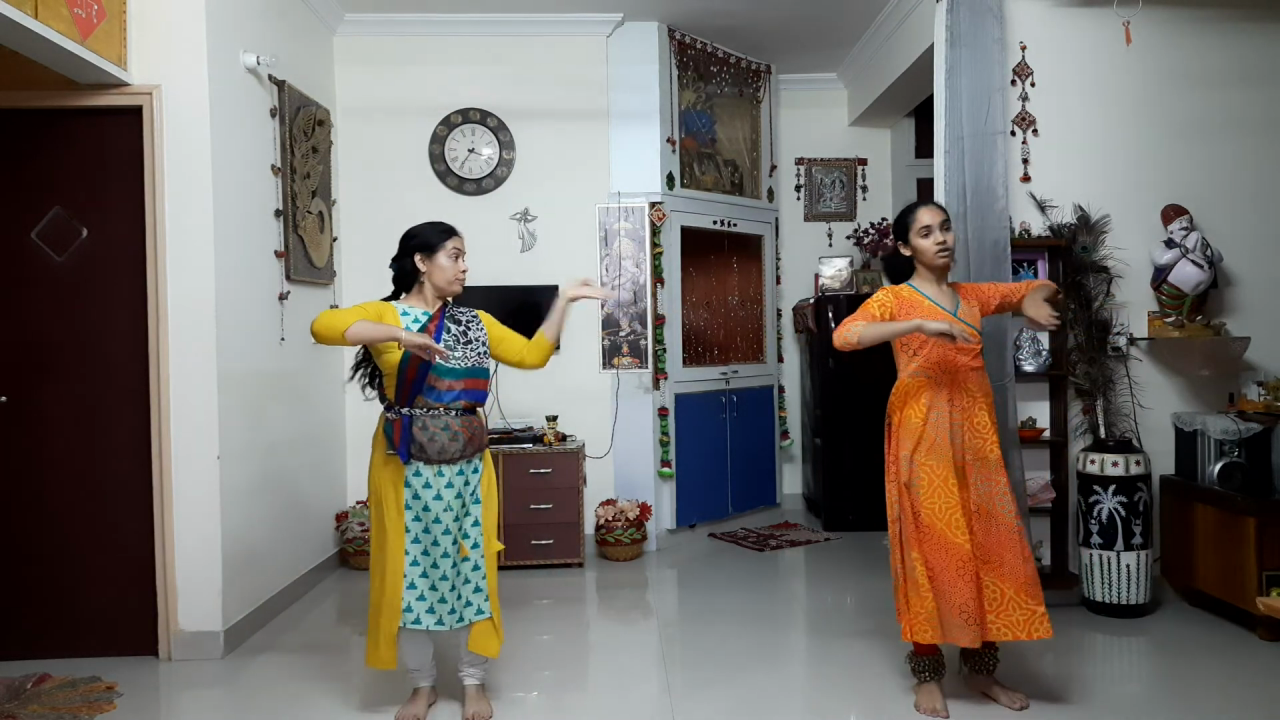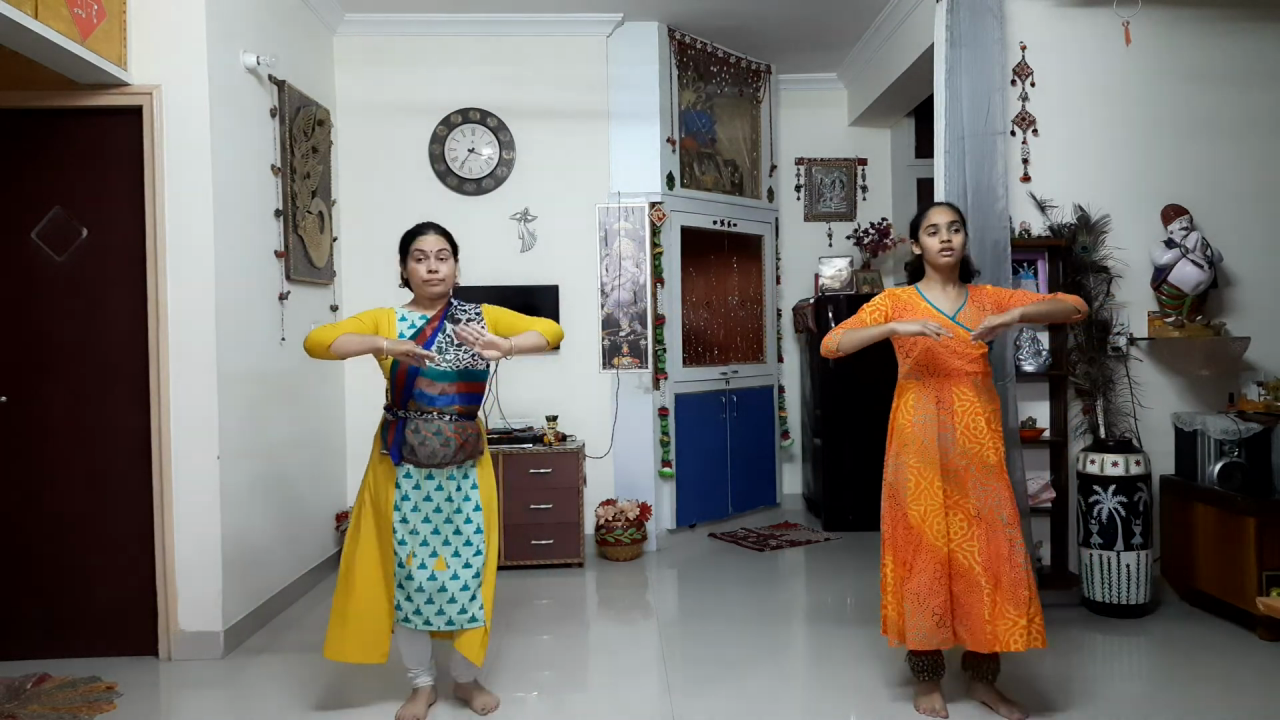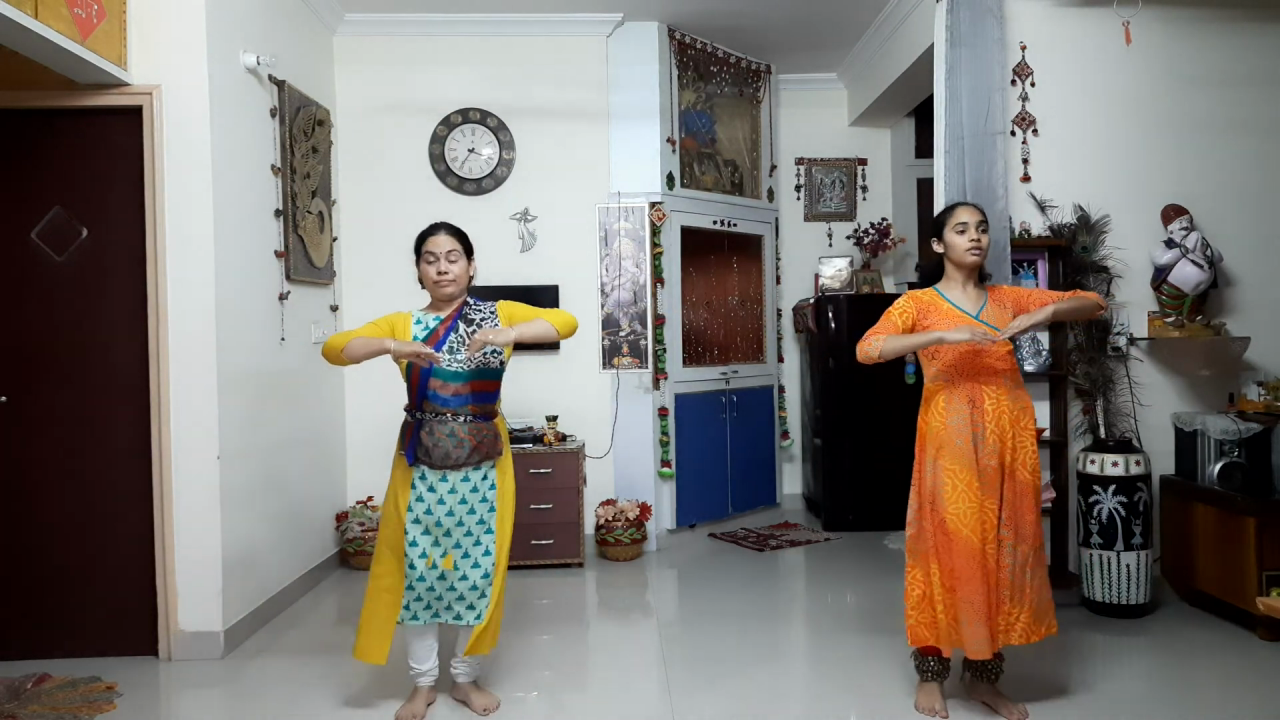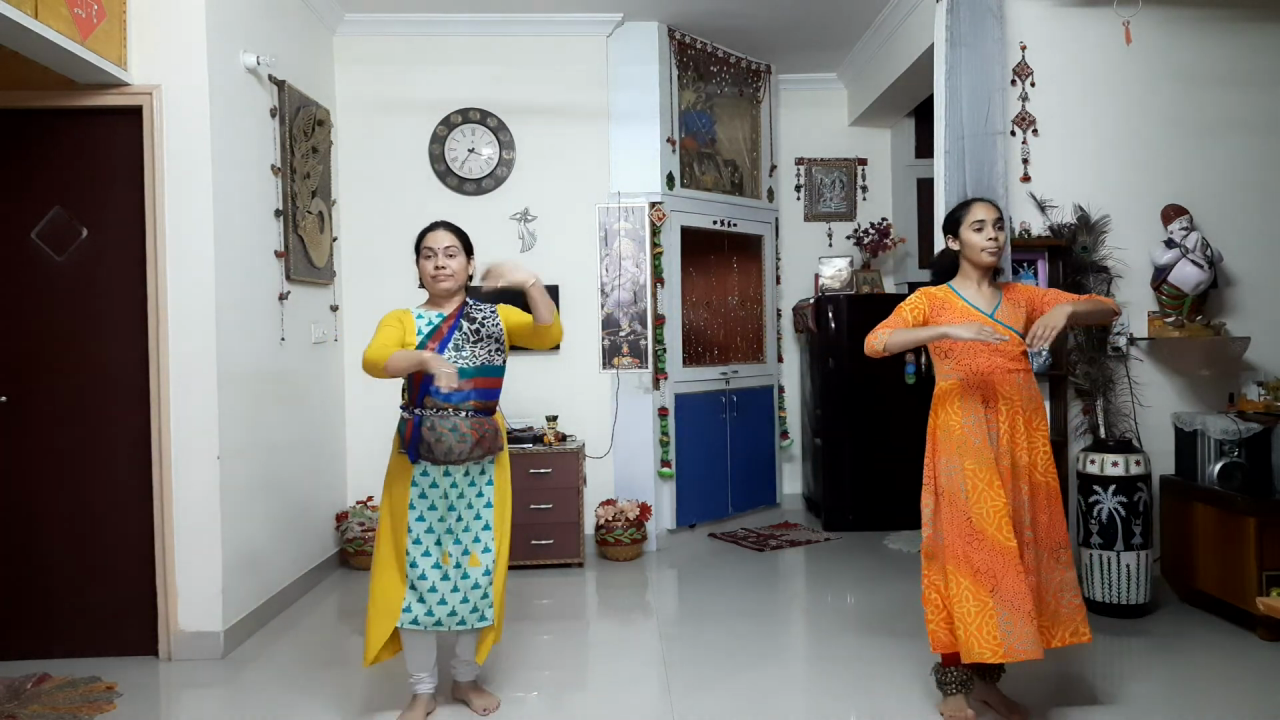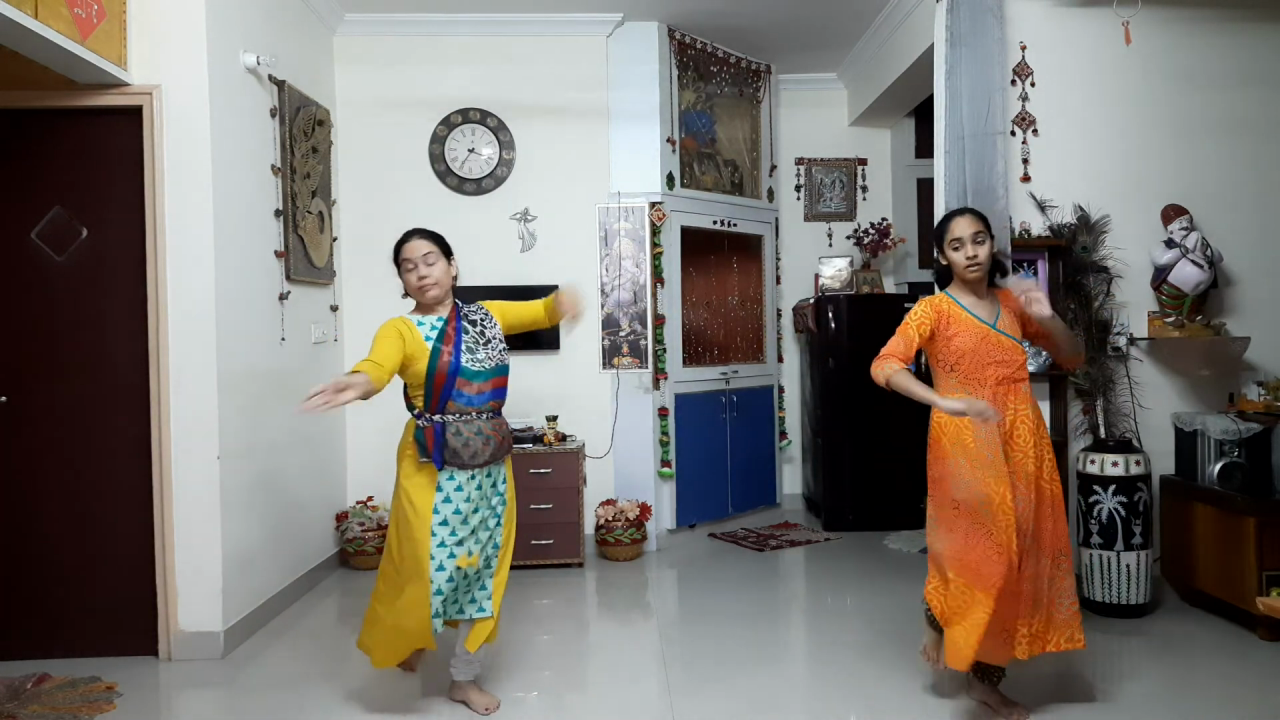
dt=0.5s
person 1, frame 1
left shoulder: (973, 295)
right shoulder: (894, 299)
left elbow: (1039, 286)
right elbow: (844, 336)
left wrist: (1035, 299)
right wrist: (919, 325)
left hip: (976, 434)
right hip: (923, 435)
left knee: (991, 544)
right knee: (932, 547)
left ankle: (981, 669)
right ankle: (927, 676)
person 1, frame 2
left shoulder: (990, 299)
right shoulder: (896, 301)
left elbow: (1075, 307)
right elbow: (830, 344)
left wrist: (1016, 314)
right wrist: (896, 327)
left hip: (978, 437)
right hip: (919, 437)
left knee: (991, 550)
right knee: (922, 550)
left ankle: (981, 673)
right ankle: (927, 677)
person 1, frame 3
left shoulder: (1009, 298)
right shoulder: (917, 303)
left elbow: (1094, 304)
right elbow: (867, 350)
left wrist: (1046, 312)
right wrist: (944, 335)
left hip: (1010, 437)
right hip: (951, 437)
left knee: (1006, 551)
right knee: (949, 549)
left ankle: (983, 675)
right ankle: (930, 674)
person 1, frame 4
left shoulder: (1024, 297)
right shoulder: (930, 299)
left elbow: (1109, 309)
right elbow: (874, 343)
left wrist: (1067, 309)
right wrist: (949, 330)
left hip: (1021, 440)
right hip: (962, 441)
left knee: (1015, 552)
right knee: (966, 553)
left ankle: (986, 676)
person 1, frame 5
left shoulder: (1014, 303)
right shoulder: (932, 310)
left elbow: (1073, 359)
right elbow: (883, 367)
left wrist: (1047, 320)
right wrist: (939, 398)
left hip: (1023, 446)
right hip: (966, 448)
left knee: (1025, 554)
right knee: (977, 552)
left ankle: (984, 677)
right ankle: (938, 620)
person 2, frame 1
left shoulder: (475, 321)
right shoulder: (385, 315)
left elbow: (533, 355)
right elbow: (324, 327)
left wrist: (565, 302)
right wrist: (400, 338)
left hip: (466, 462)
right hip: (406, 463)
left knee: (470, 563)
right knee: (413, 567)
person 2, frame 2
left shoulder: (482, 319)
right shoulder: (384, 321)
left elbow: (552, 332)
right elbow: (316, 341)
left wrist: (503, 348)
right wrist: (385, 345)
left hip: (464, 466)
right hip: (403, 467)
left knee: (467, 570)
right knee: (407, 571)
left ankle: (467, 677)
person 2, frame 3
left shoulder: (499, 314)
right shoulder: (401, 324)
left elbow: (565, 323)
right elbow: (334, 349)
left wrist: (508, 334)
right wrist: (393, 347)
left hip: (482, 467)
right hip: (421, 467)
left knee: (479, 572)
right knee: (418, 571)
left ankle: (466, 677)
right ankle: (423, 680)
person 2, frame 4
left shoulder: (497, 317)
right shoulder: (401, 320)
left elbow: (549, 336)
right elbow: (373, 360)
left wrist: (530, 282)
right wrist: (425, 358)
left hip: (480, 466)
right hip: (420, 465)
left knee: (478, 570)
right knee: (419, 572)
left ankle: (465, 678)
person 2, frame 5
left shoulder: (488, 315)
right shoulder: (402, 330)
left elbow: (540, 310)
right elbow: (368, 379)
left wrist: (562, 303)
right wrist: (345, 387)
left hip: (488, 465)
right hip: (433, 467)
left knee: (481, 570)
right knee: (432, 572)
left ankle: (464, 677)
right ankle: (407, 644)
